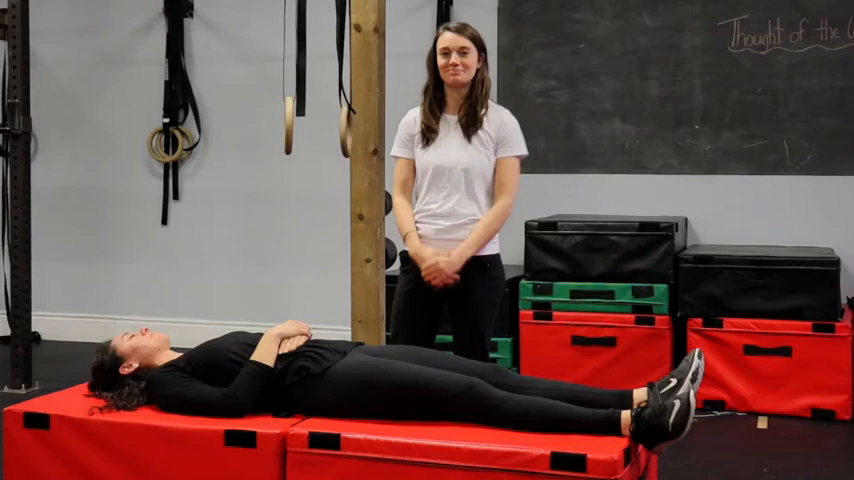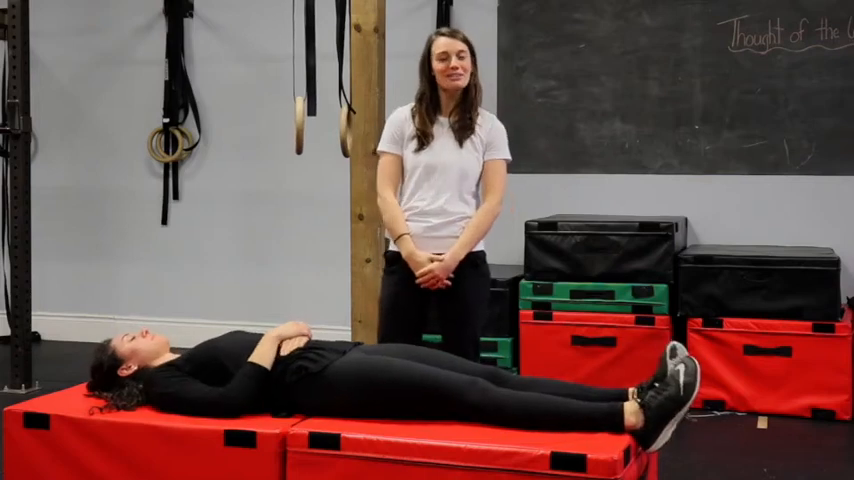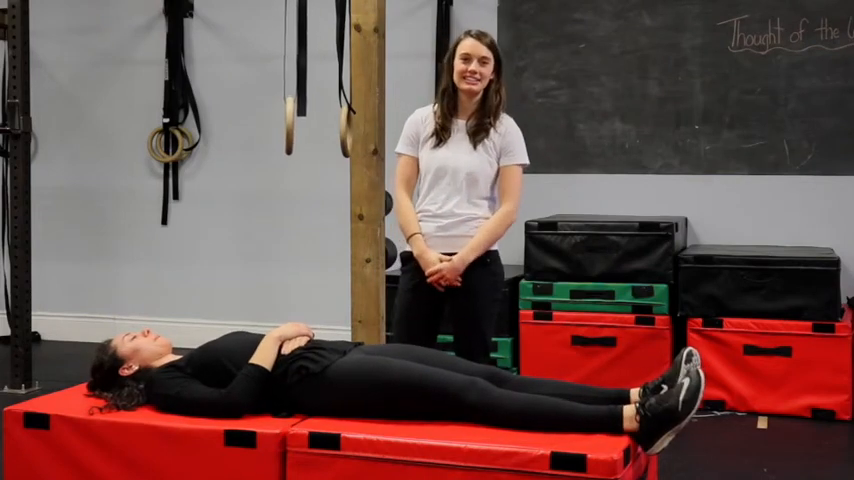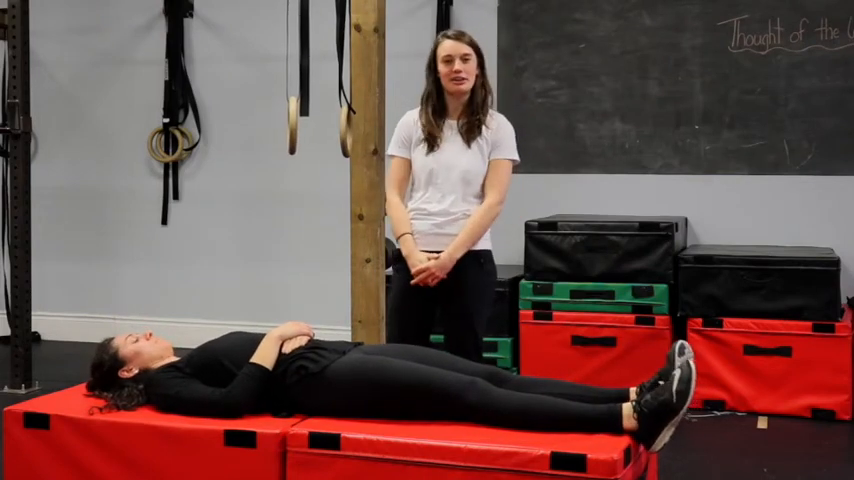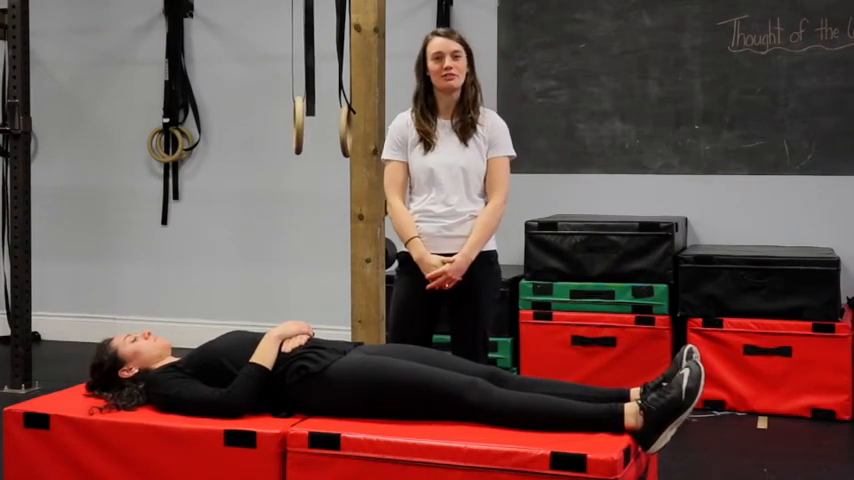
dt=1s
person 1, frame 1
left shoulder: (194, 358)
right shoulder: (166, 384)
right elbow: (237, 403)
left wrist: (285, 336)
right wrist: (273, 339)
left hip: (341, 355)
right hip: (320, 383)
left knee: (491, 375)
right knee: (473, 397)
left ankle: (640, 397)
right ankle: (633, 425)
person 1, frame 2
left shoulder: (192, 358)
right shoulder: (164, 384)
right elbow: (235, 400)
left wrist: (283, 337)
right wrist: (273, 339)
left hip: (339, 355)
right hip: (320, 384)
left knee: (490, 376)
right knee: (472, 397)
left ankle: (635, 395)
right ankle: (633, 419)
person 1, frame 3
left shoulder: (194, 358)
right shoulder: (166, 385)
right elbow: (236, 402)
left wrist: (284, 338)
right wrist: (273, 340)
left hip: (339, 355)
right hip: (319, 384)
left knee: (490, 376)
right knee: (472, 398)
left ankle: (638, 397)
right ankle: (632, 422)
person 1, frame 4
left shoulder: (194, 358)
right shoulder: (168, 388)
right elbow: (237, 401)
left wrist: (286, 336)
right wrist: (274, 339)
left hip: (340, 355)
right hip: (320, 384)
left knee: (492, 376)
right knee: (473, 398)
left ankle: (636, 395)
right ankle: (631, 420)
person 1, frame 5
left shoulder: (192, 359)
right shoulder: (165, 387)
right elbow: (236, 402)
left wrist: (288, 334)
right wrist: (274, 338)
left hip: (338, 355)
right hip: (320, 384)
left knee: (491, 375)
right knee: (473, 397)
left ankle: (636, 395)
right ankle: (633, 419)
person 2, frame 1
left shoulder: (500, 122)
right shoulder: (413, 122)
left elbow: (503, 201)
right elbow: (401, 195)
left wrist: (459, 257)
right wrist: (418, 249)
left hip: (478, 263)
right hip: (419, 261)
left knee: (471, 365)
person 2, frame 2
left shoulder: (488, 127)
right shoulder: (403, 120)
left elbow: (492, 202)
right elbow: (385, 194)
left wrist: (451, 258)
right wrist: (411, 252)
left hip: (466, 262)
right hip: (405, 260)
left knee: (462, 362)
person 2, frame 3
left shoulder: (505, 130)
right shoulder: (421, 121)
left elbow: (508, 208)
right elbow: (402, 194)
left wrist: (461, 260)
right wrist: (422, 252)
left hip: (478, 263)
right hip: (420, 259)
left knee: (472, 362)
person 2, frame 4
left shoulder: (496, 128)
right shoulder: (412, 123)
left elbow: (493, 201)
right elbow: (394, 194)
left wrist: (448, 258)
right wrist: (411, 252)
left hip: (470, 259)
right hip: (413, 259)
left knee: (464, 360)
person 2, frame 5
left shoulder: (490, 125)
right shoulder: (405, 125)
left elbow: (497, 200)
right elbow: (395, 199)
left wrist: (463, 258)
right wrist: (422, 255)
left hip: (477, 261)
right hip: (417, 260)
left knee: (471, 361)
